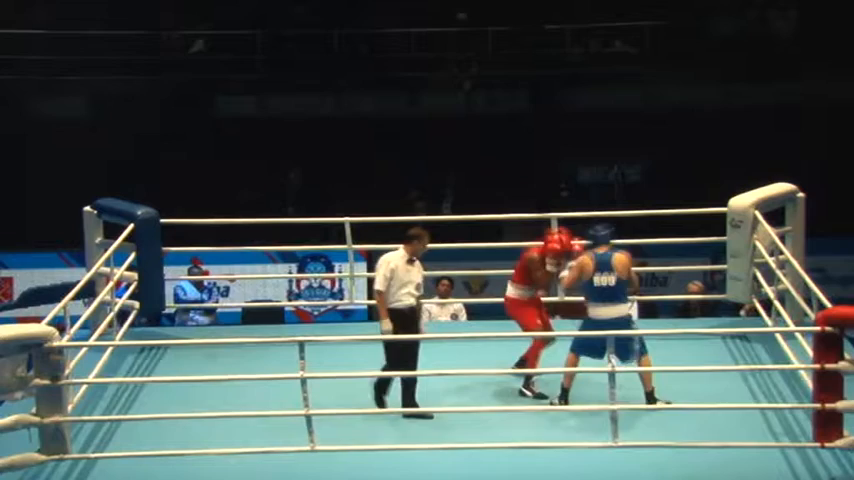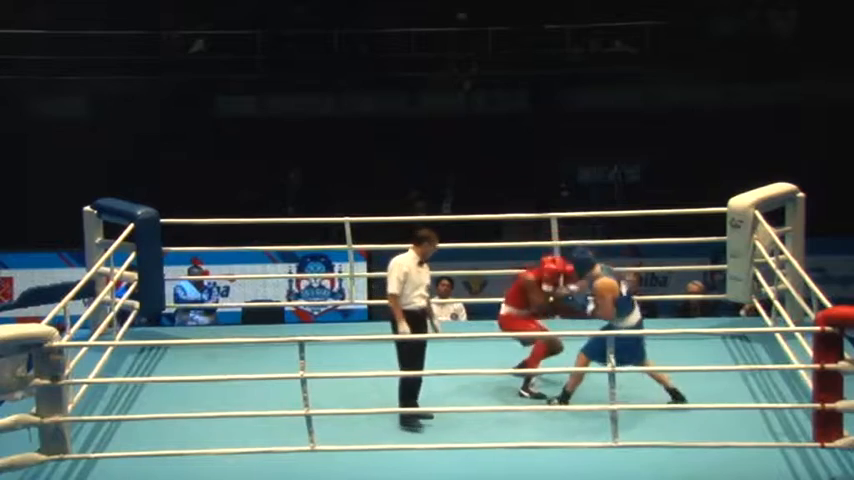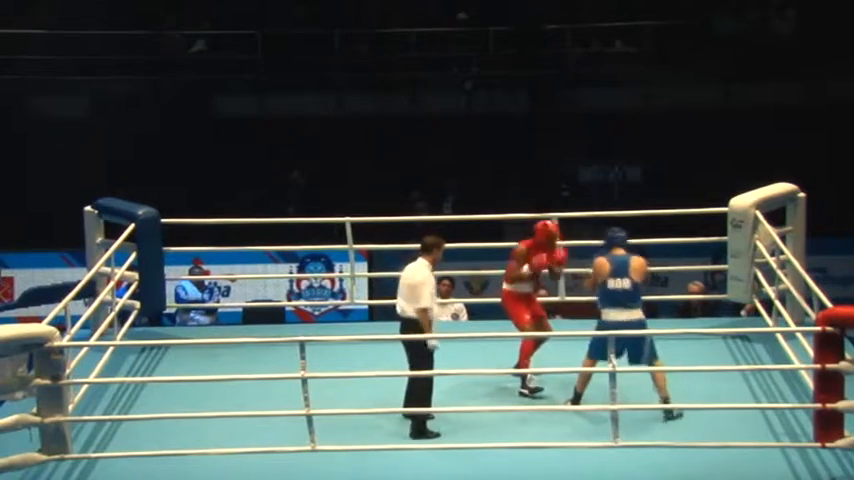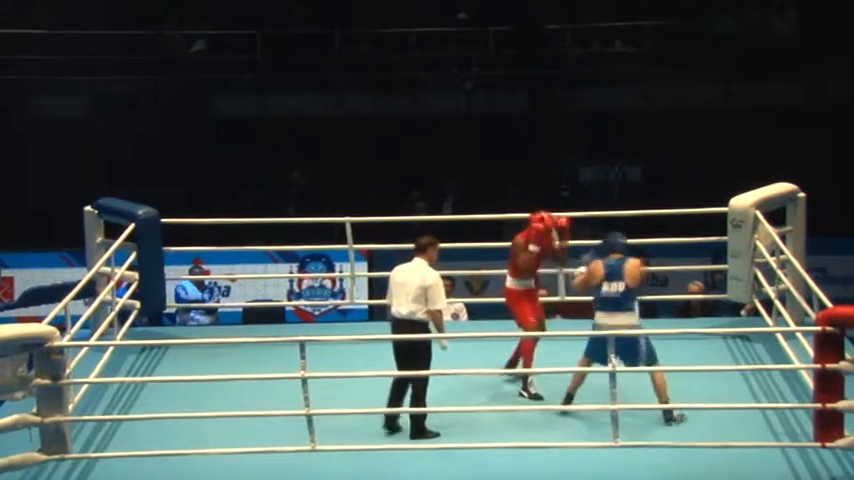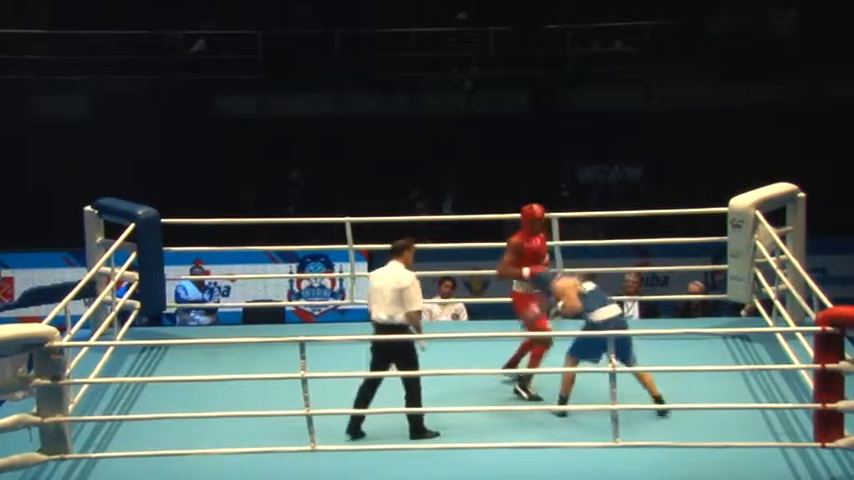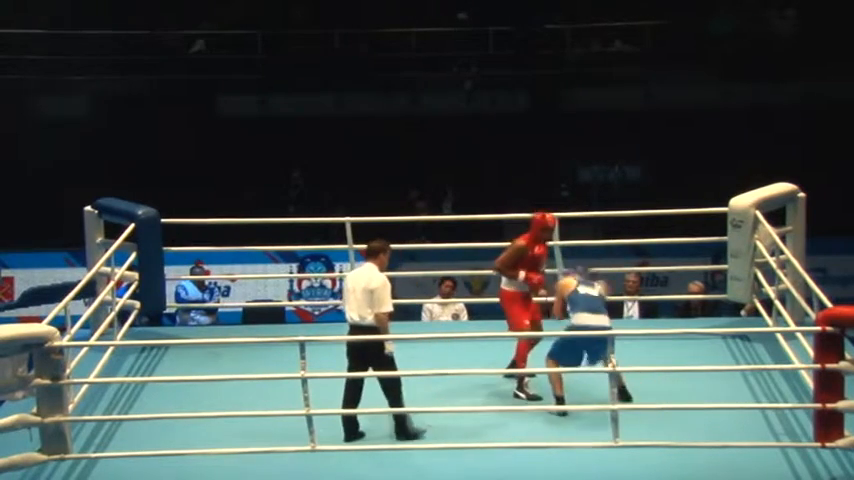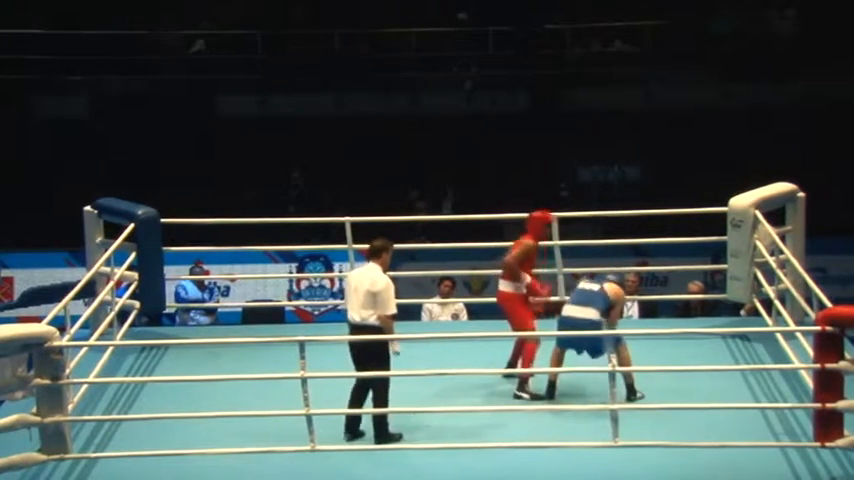
dt=0.4s
person 1, frame 1
left shoulder: (417, 265)
right shoulder: (389, 260)
right elbow: (379, 292)
left wrist: (419, 320)
right wrist: (384, 319)
left hip: (410, 316)
right hip: (394, 315)
left knee: (411, 364)
right knee: (394, 362)
left ankle: (409, 405)
right ankle: (380, 390)
person 1, frame 2
left shoulder: (423, 266)
right shoulder: (400, 263)
right elbow: (393, 295)
left wrist: (433, 320)
right wrist: (401, 322)
left hip: (418, 318)
right hip: (404, 318)
left knee: (417, 367)
right knee: (409, 367)
left ankle: (411, 408)
right ankle: (407, 414)
person 1, frame 3
left shoulder: (410, 268)
right shoulder: (425, 275)
right elbow: (423, 309)
right wrist: (430, 336)
left hip: (406, 325)
right hip: (416, 327)
left knee: (416, 371)
right knee: (424, 376)
left ankle: (411, 410)
right ankle: (418, 428)
person 1, frame 4
left shoulder: (397, 270)
right shoulder: (431, 275)
left elbow: (390, 303)
right elbow: (435, 311)
right wrist: (442, 335)
left hip: (399, 328)
right hip: (418, 330)
left knee: (402, 375)
right knee: (419, 380)
left ankle: (391, 418)
right ankle: (417, 428)
person 1, frame 5
left shoulder: (375, 275)
right shoulder: (407, 277)
left elbow: (372, 307)
right elbow: (412, 313)
right wrist: (420, 335)
left hip: (379, 334)
right hip: (398, 335)
left knee: (372, 380)
right knee: (411, 383)
left ankle: (354, 426)
right ankle: (417, 429)
person 1, frame 6
left shoulder: (350, 276)
right shoulder: (379, 279)
left elbow: (347, 308)
right elbow: (382, 315)
right wrist: (387, 341)
left hip: (354, 334)
right hip: (372, 336)
left knee: (353, 383)
right knee: (391, 383)
left ankle: (350, 430)
right ankle: (403, 429)
person 1, frame 7
left shoulder: (353, 275)
right shoulder: (382, 281)
left elbow: (348, 305)
right elbow: (385, 317)
right wrist: (393, 341)
left hip: (355, 333)
right hip: (374, 336)
left knee: (363, 380)
right knee: (380, 385)
left ankle: (352, 428)
right ankle: (381, 433)
person 2, frame 1
left shoulder: (552, 255)
right shoulder: (534, 256)
right elbow: (544, 286)
right wrist: (552, 262)
left hip: (531, 298)
right hip: (516, 300)
left knee: (547, 336)
right knee: (540, 337)
left ankle: (522, 364)
right ankle: (527, 385)
person 2, frame 2
left shoulder: (551, 278)
right shoulder: (530, 278)
left elbow: (555, 308)
right elbow: (540, 307)
left wrist: (568, 284)
right wrist: (548, 284)
left hip: (525, 316)
right hip: (509, 318)
left knee: (556, 346)
right knee: (544, 340)
left ankle: (522, 367)
right ankle: (527, 386)
person 2, frame 3
left shoulder: (551, 248)
right shoulder: (523, 249)
left elbow: (555, 276)
right elbow: (509, 277)
left wrist: (558, 265)
right wrist: (530, 267)
left hip: (529, 295)
right hip: (512, 295)
left knee: (545, 332)
right knee: (530, 332)
left ankle: (520, 366)
right ankle: (525, 383)
person 2, frame 4
left shoulder: (547, 238)
right shoulder: (521, 241)
left elbow: (560, 257)
right elbow: (524, 267)
left wrist: (562, 237)
right wrist: (535, 244)
left hip: (530, 289)
right hip: (516, 292)
left knee: (536, 331)
right knee: (532, 330)
left ankle: (511, 366)
right ankle: (525, 384)
person 2, frame 5
left shoulder: (540, 238)
right shoulder: (517, 242)
left elbow: (543, 265)
right elbow: (503, 271)
left wrist: (541, 253)
right wrist: (528, 272)
left hip: (536, 293)
right hip: (524, 295)
left knee: (535, 336)
right knee: (545, 338)
left ankle: (510, 366)
right ankle: (524, 384)
person 2, frame 6
left shoulder: (540, 245)
right shoulder: (521, 244)
left elbow: (538, 272)
right elbow: (498, 266)
right wrist: (523, 276)
left hip: (524, 293)
right hip: (511, 294)
left knee: (537, 332)
right knee: (525, 334)
left ankle: (514, 367)
right ankle: (521, 386)
person 2, frame 7
left shoulder: (530, 243)
right shoulder: (528, 243)
right elbow: (508, 263)
left wrist: (538, 289)
right wrist: (529, 282)
left hip: (520, 294)
right hip: (509, 295)
left knee: (525, 334)
right knee: (532, 337)
left ankle: (511, 367)
right ankle: (522, 387)
person 3, frame 1
left shoulder: (583, 260)
right shoulder: (622, 258)
left elbow: (565, 284)
right elbow: (634, 286)
left wrist: (568, 271)
left hip: (596, 319)
right hip: (621, 318)
left knee: (574, 352)
right knee: (642, 356)
left ankle: (563, 397)
right ankle: (651, 399)
person 3, frame 2
left shoulder: (601, 283)
right shoulder: (604, 267)
left elbow: (608, 313)
left wrist: (591, 309)
left hip: (622, 327)
right hip: (635, 321)
left knee: (584, 356)
right knee: (641, 362)
left ankle: (564, 397)
right ankle: (676, 395)
person 3, frame 3
left shoulder: (600, 262)
right shoulder: (639, 262)
left elbow: (590, 288)
left hip: (608, 322)
right hip: (635, 322)
left knee: (591, 359)
right knee: (654, 363)
left ankle: (575, 400)
right ankle: (667, 407)
person 3, frame 4
left shoulder: (596, 266)
right shoulder: (634, 265)
left elbow: (579, 286)
left wrist: (582, 271)
left hip: (603, 327)
right hip: (629, 327)
left knee: (586, 360)
right knee: (653, 366)
left ankle: (567, 401)
right ankle: (668, 413)
person 3, frame 5
left shoulder: (560, 285)
right shoulder: (573, 281)
left elbow: (576, 307)
left wrist: (562, 307)
left hip: (600, 324)
right hip: (619, 318)
left knee: (572, 359)
right knee: (630, 363)
left ankle: (562, 405)
right ankle: (660, 403)
person 3, frame 6
left shoulder: (564, 283)
right shoulder: (601, 286)
left elbow: (557, 314)
left hip: (578, 328)
right hip: (603, 328)
left knee: (552, 360)
right knee: (606, 356)
left ankle: (560, 402)
right ankle: (623, 393)
person 3, frame 7
left shoulder: (583, 282)
right shoulder: (618, 291)
right elbow: (612, 322)
left hip: (568, 318)
right hip: (592, 321)
left knee: (560, 347)
right knee: (620, 346)
left ankle: (550, 390)
right ankle: (631, 392)
